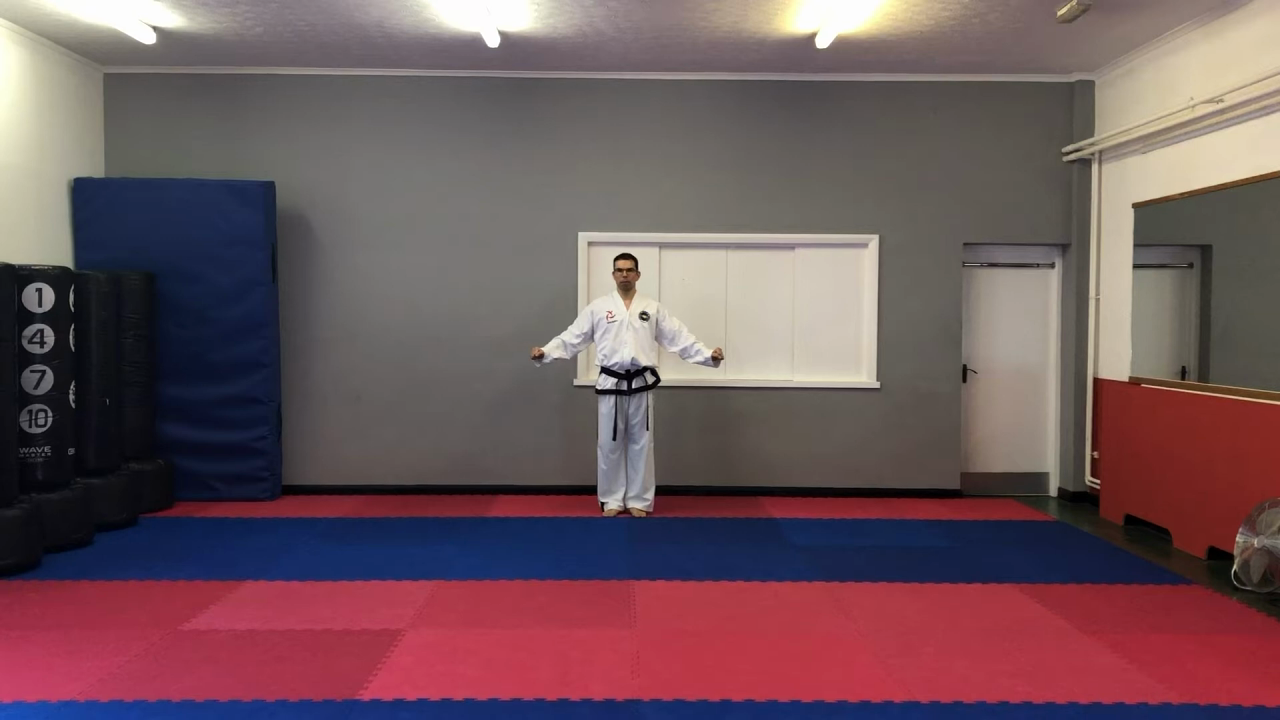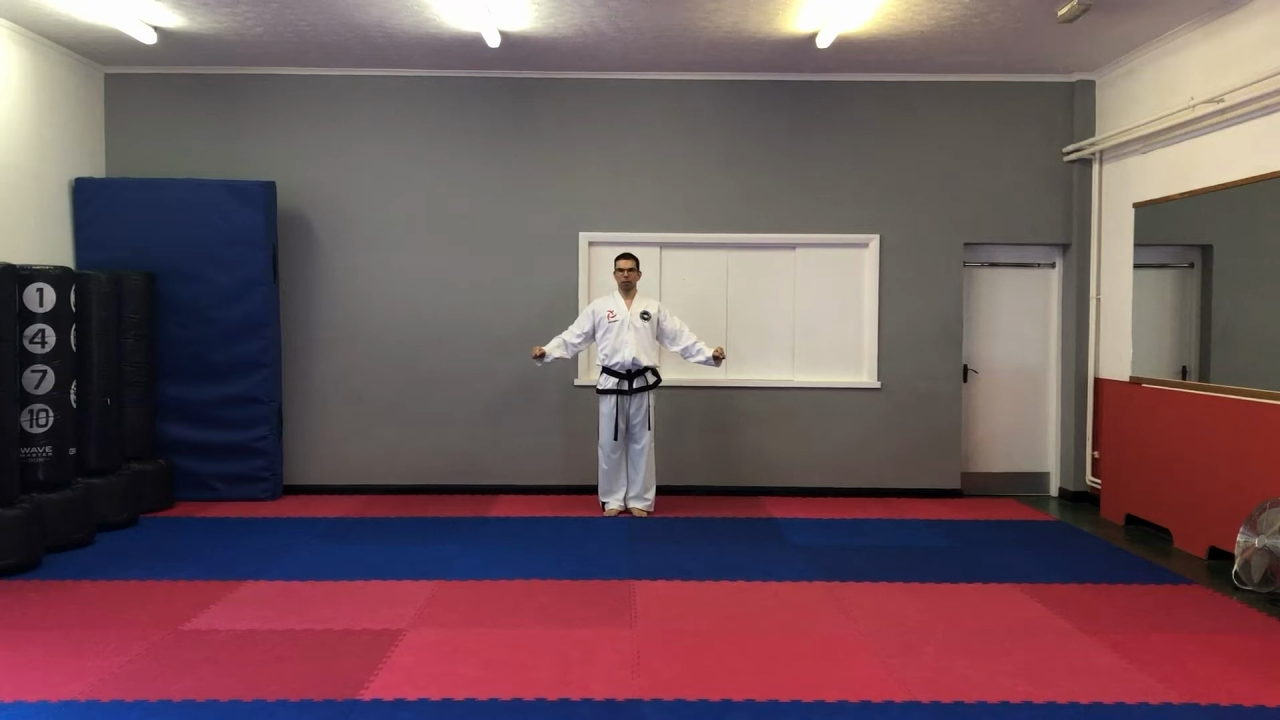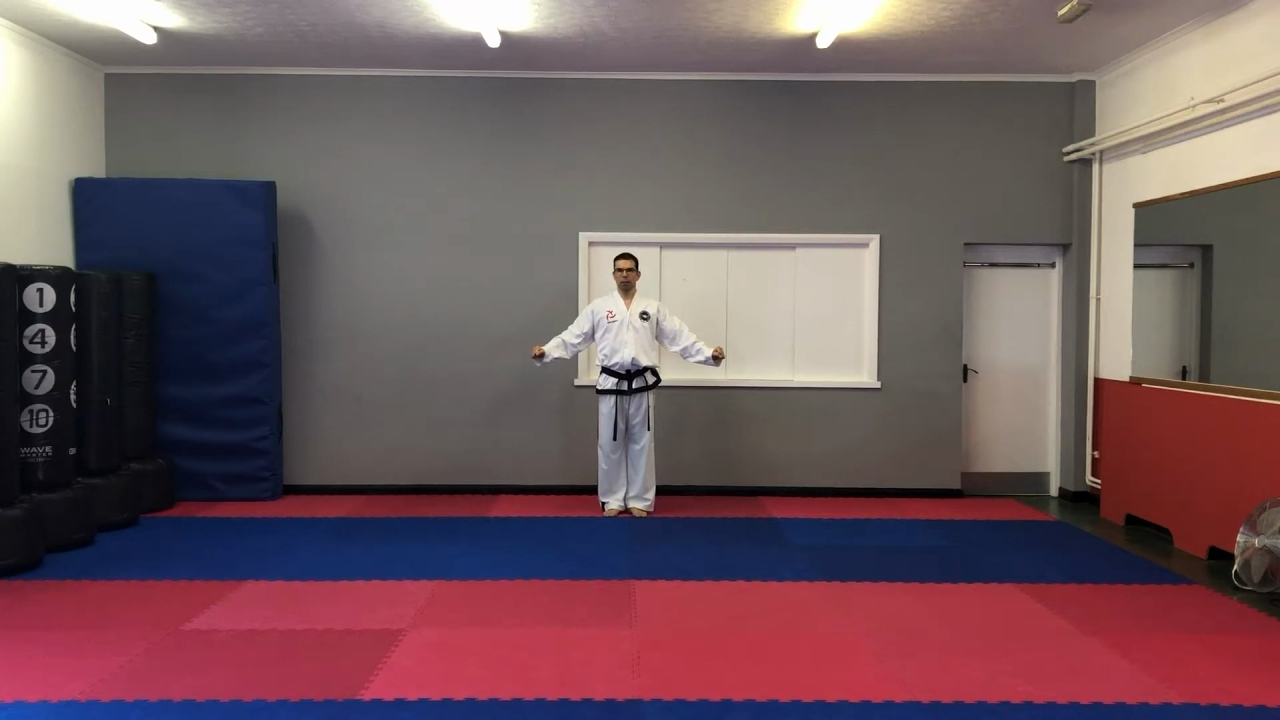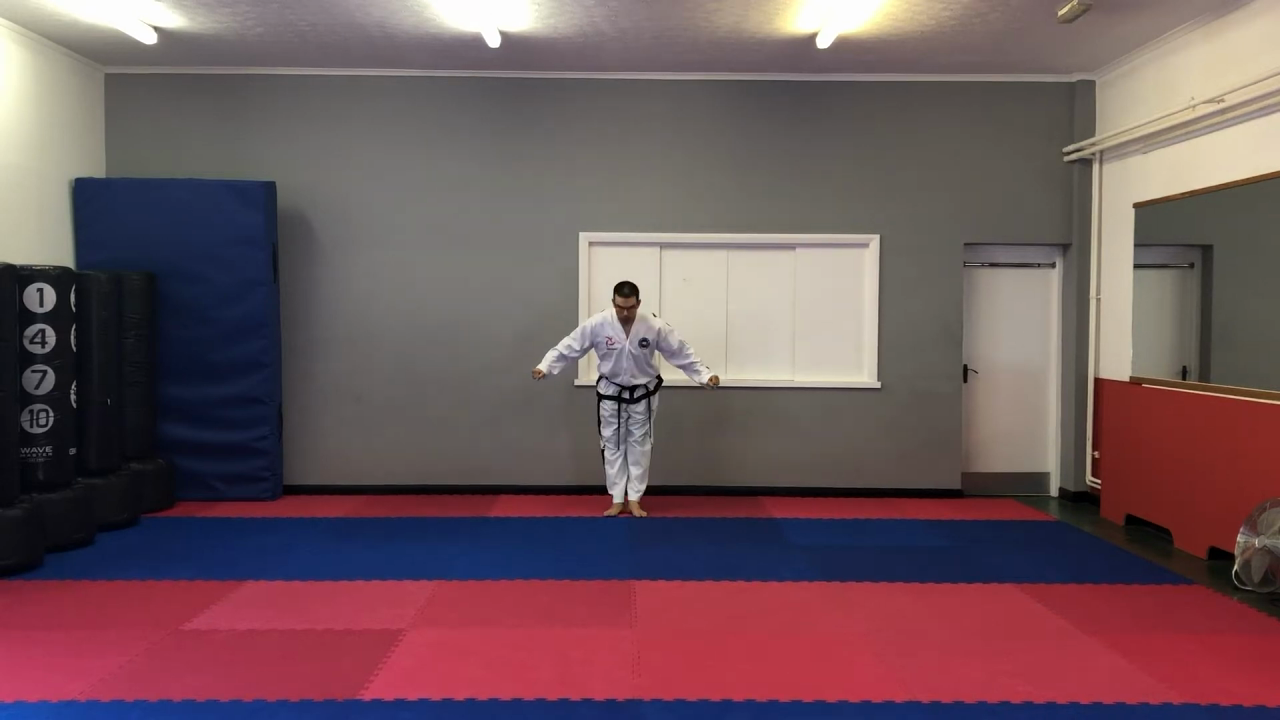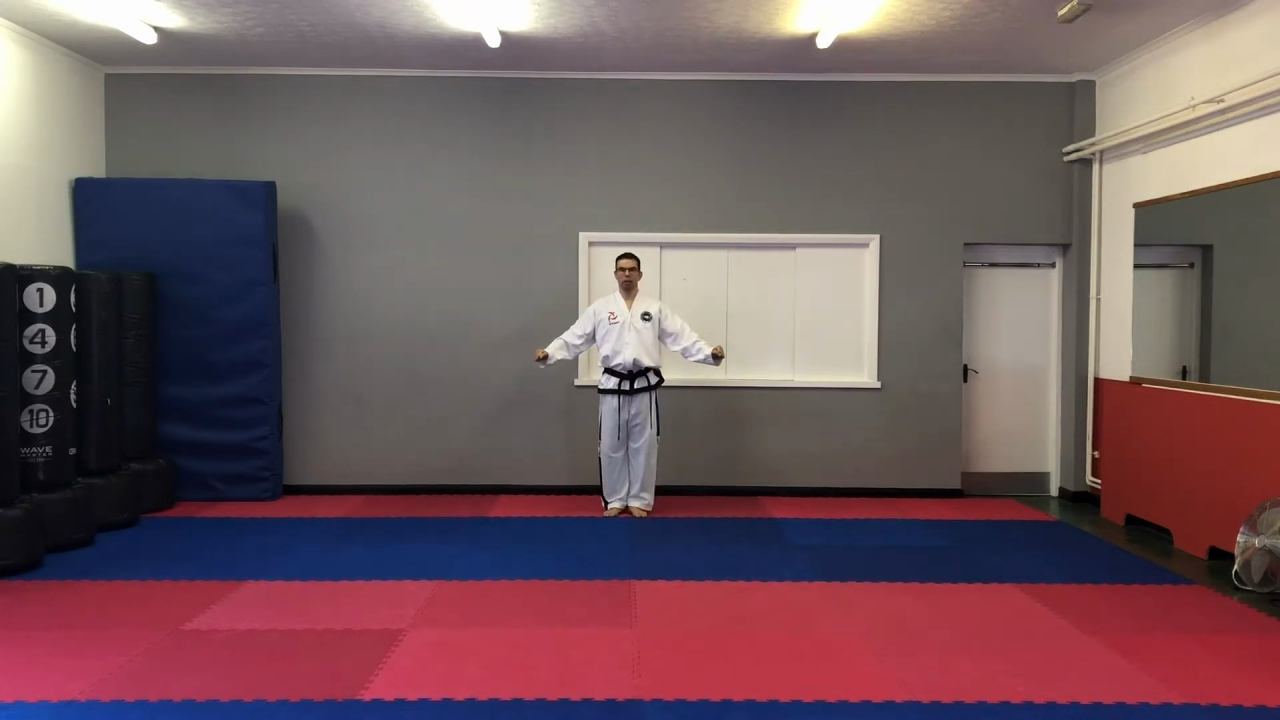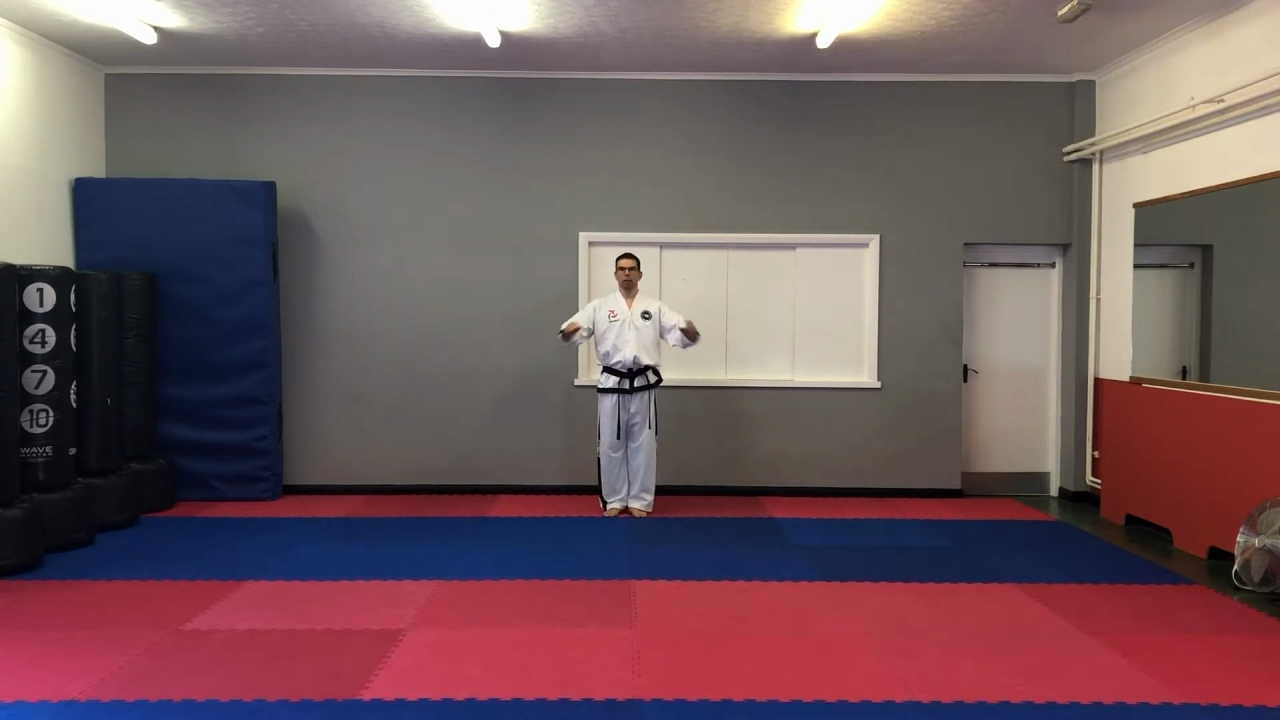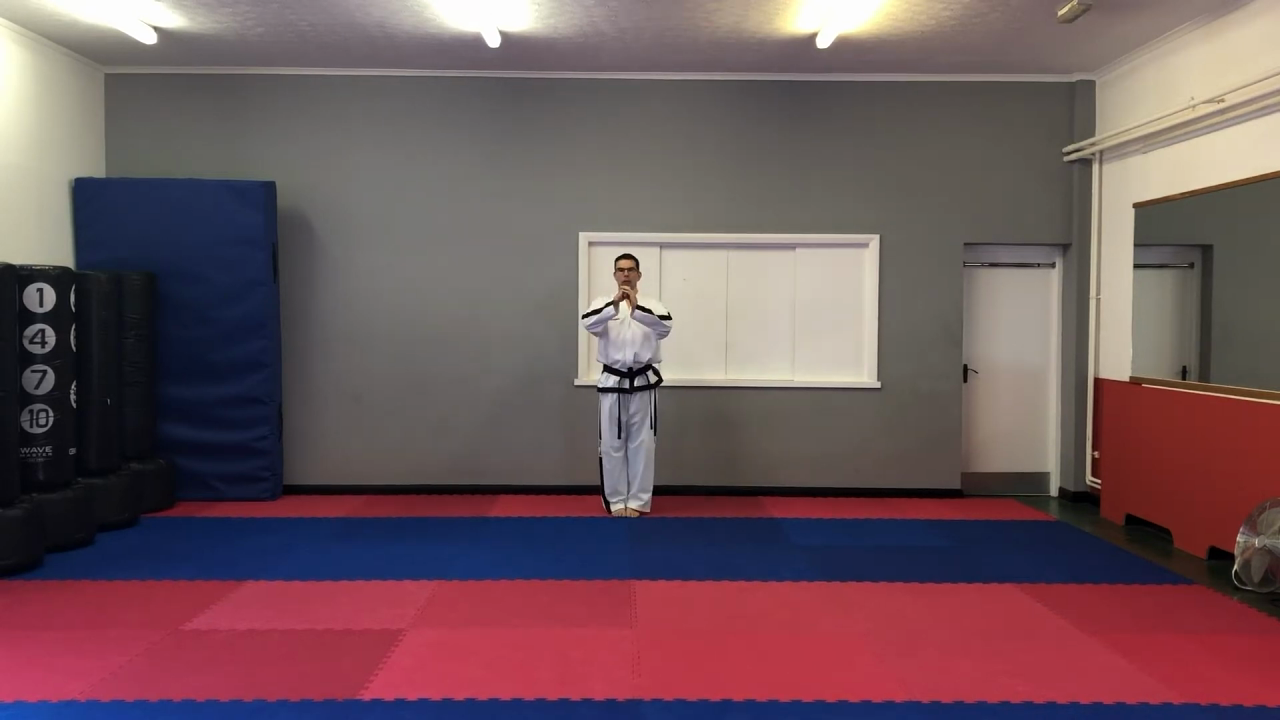
dt=0.7s
person 1, frame 1
left shoulder: (653, 308)
right shoulder: (598, 307)
left elbow: (679, 338)
right elbow: (573, 338)
left wrist: (708, 355)
right wrist: (545, 352)
left hip: (641, 384)
right hip: (611, 384)
left knee: (640, 443)
right knee: (609, 443)
left ankle: (639, 500)
right ankle: (612, 500)
person 1, frame 2
left shoulder: (654, 308)
right shoulder: (599, 307)
left elbow: (680, 338)
right elbow: (573, 337)
left wrist: (710, 354)
right wrist: (546, 351)
left hip: (642, 384)
right hip: (611, 384)
left knee: (641, 443)
right knee: (610, 444)
left ankle: (639, 500)
right ankle: (613, 500)
person 1, frame 3
left shoulder: (653, 308)
right shoulder: (598, 307)
left elbow: (680, 337)
right elbow: (572, 337)
left wrist: (709, 354)
right wrist: (546, 351)
left hip: (642, 384)
right hip: (611, 384)
left knee: (641, 444)
right knee: (610, 444)
left ankle: (639, 500)
right ankle: (613, 500)
person 1, frame 4
left shoulder: (654, 326)
right shoulder: (597, 324)
left elbow: (681, 353)
right elbow: (568, 348)
left wrist: (705, 376)
right wrist: (545, 367)
left hip: (643, 392)
right hip: (611, 391)
left knee: (639, 444)
right knee: (613, 445)
left ankle: (634, 499)
right ankle: (617, 499)
person 1, frame 5
left shoulder: (655, 308)
right shoulder: (600, 308)
left elbow: (681, 337)
right elbow: (574, 337)
left wrist: (710, 353)
right wrist: (548, 353)
left hip: (644, 385)
right hip: (612, 385)
left knee: (643, 446)
right knee: (612, 446)
left ankle: (638, 500)
right ankle: (615, 500)
person 1, frame 6
left shoulder: (654, 306)
right shoulder: (600, 306)
left elbow: (675, 334)
right elbow: (576, 329)
left wrist: (689, 333)
right wrist: (570, 332)
left hip: (643, 384)
right hip: (611, 383)
left knee: (642, 444)
right knee: (611, 444)
left ankle: (640, 500)
right ankle: (613, 500)
person 1, frame 7
left shoulder: (651, 304)
right shoulder: (602, 303)
left elbow: (664, 327)
right elbow: (589, 324)
left wrist: (636, 307)
right wrist: (614, 304)
left hip: (643, 382)
right hip: (612, 382)
left knee: (642, 444)
right knee: (612, 444)
left ankle: (637, 501)
right ankle: (617, 500)
